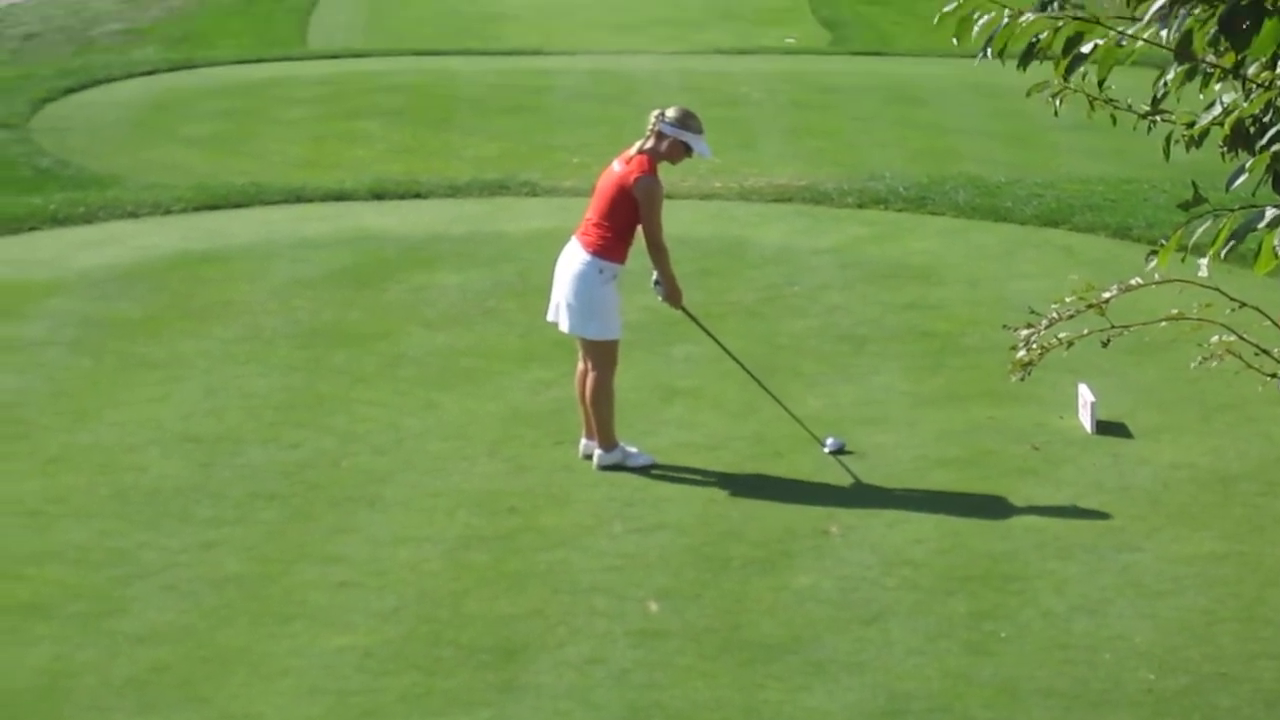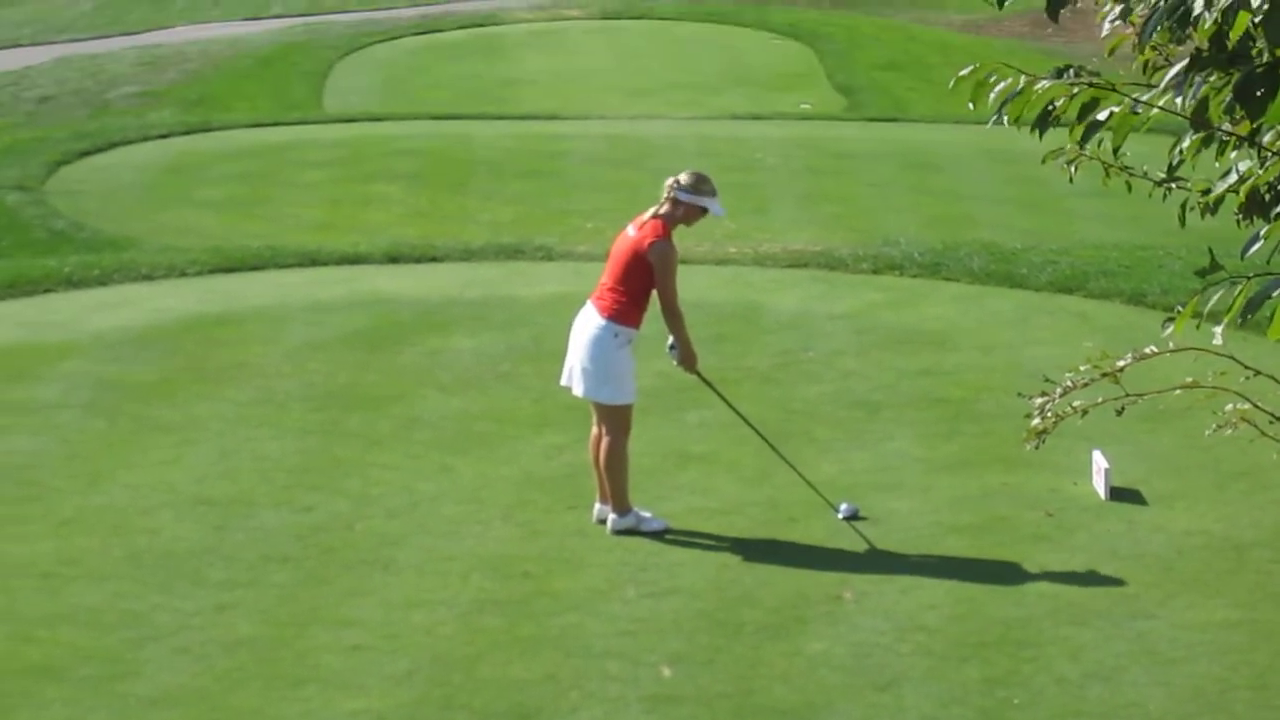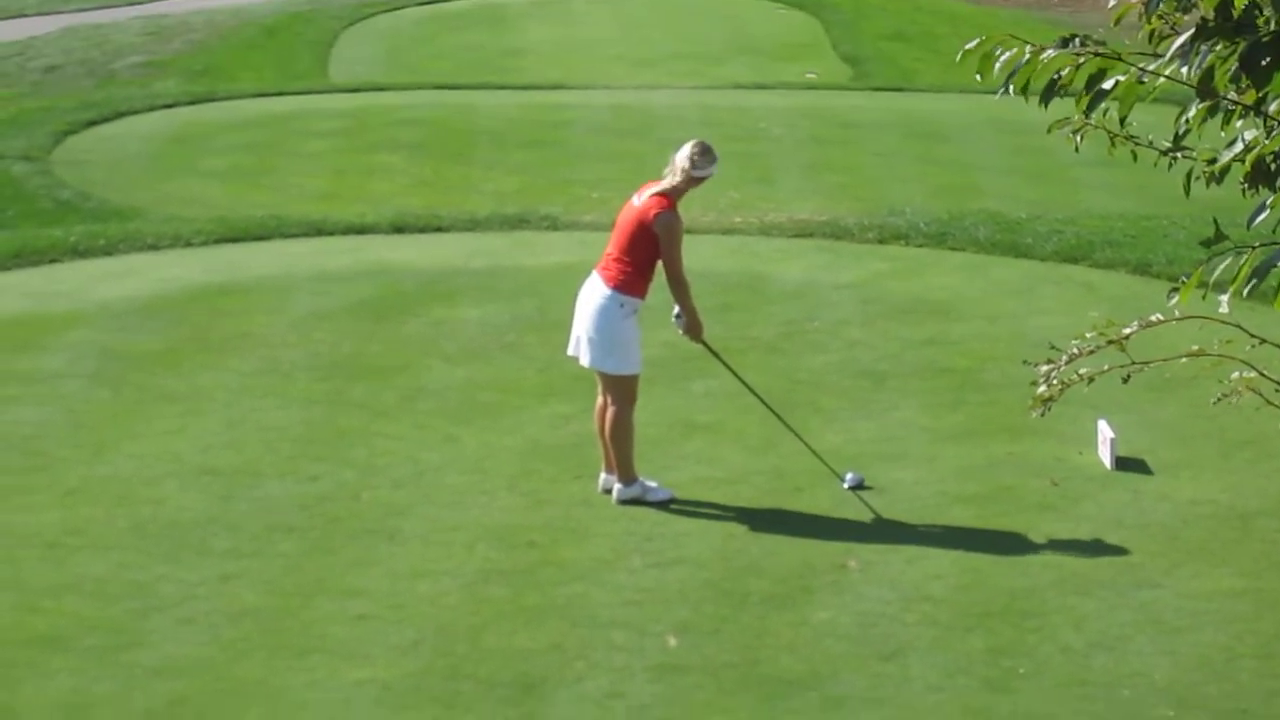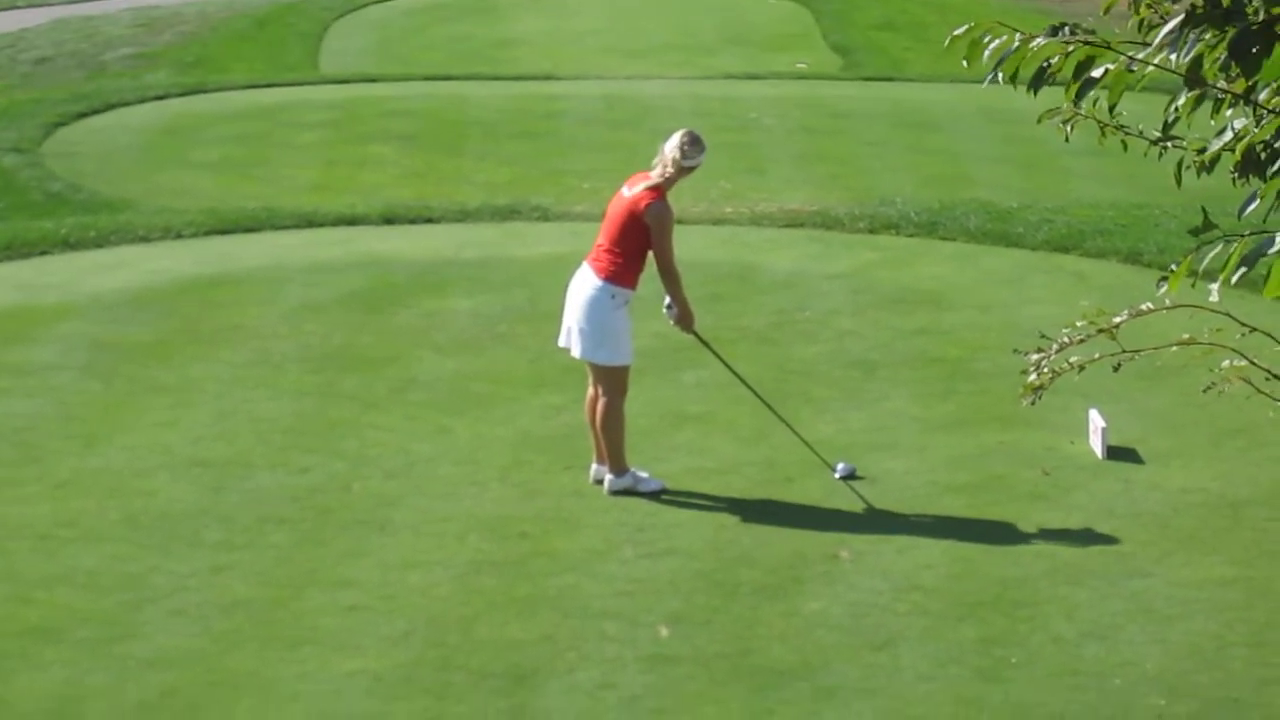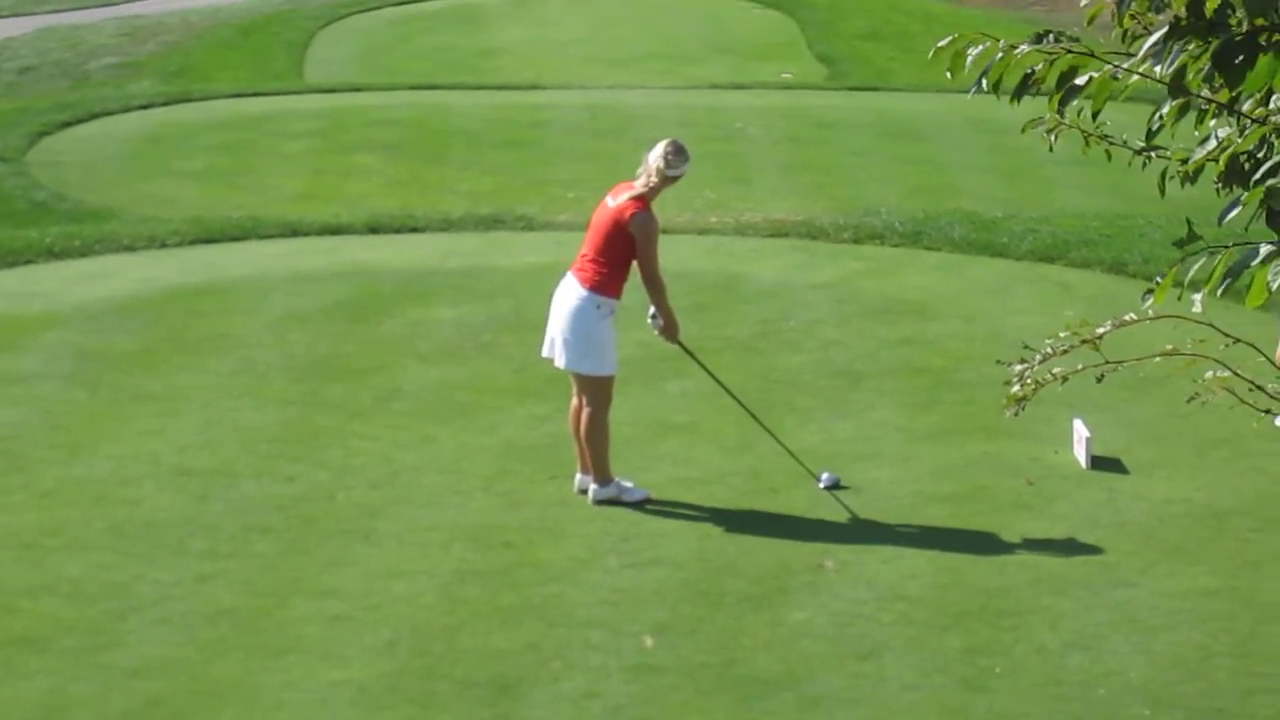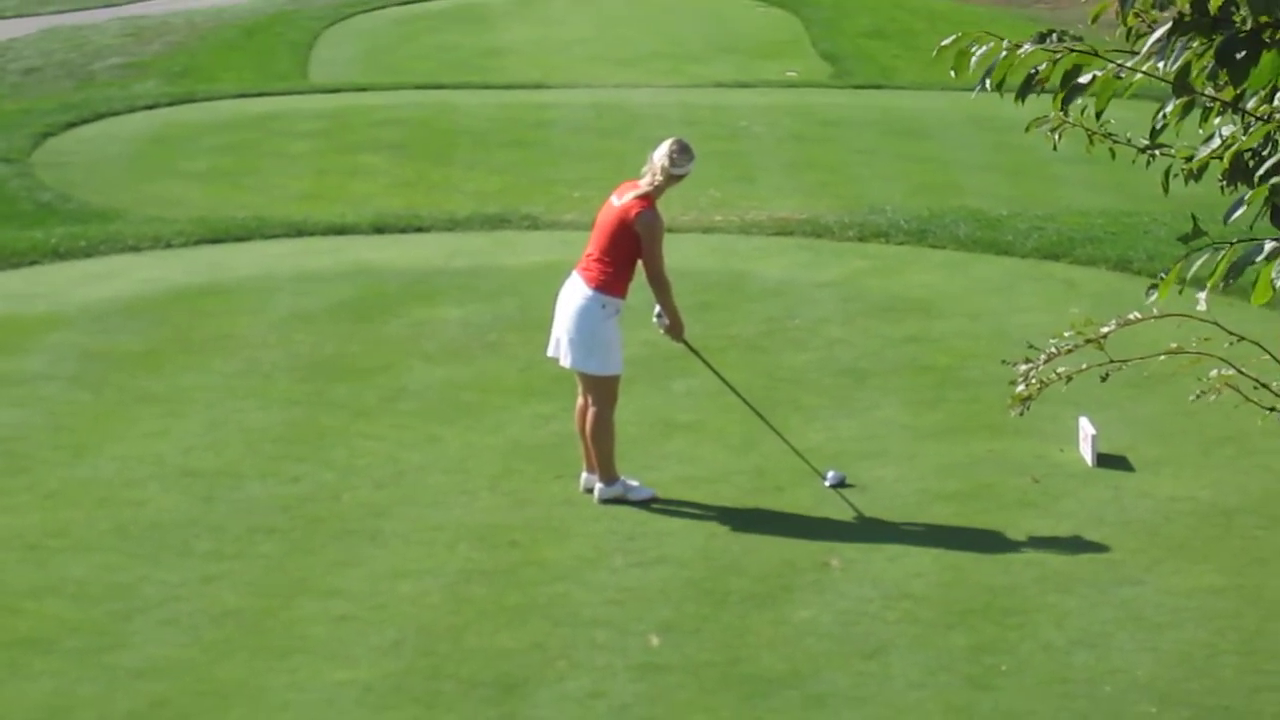
dt=0.2s
person 1, frame 1
left shoulder: (630, 157)
right shoulder: (647, 181)
right elbow: (655, 243)
left wrist: (660, 276)
right wrist: (671, 285)
left hip: (579, 259)
right hip: (594, 271)
left knee: (589, 360)
right knee: (603, 366)
left ankle: (591, 438)
right ankle: (607, 449)
person 1, frame 2
left shoulder: (645, 221)
right shoulder: (661, 246)
right elbow: (670, 307)
left wrist: (676, 340)
right wrist: (686, 349)
left hip: (594, 323)
right hip: (609, 335)
left knee: (603, 424)
right knee: (617, 430)
left ankle: (605, 503)
right ankle: (621, 513)
person 1, frame 3
left shoulder: (648, 191)
right shoulder: (666, 216)
right elbow: (675, 276)
left wrist: (682, 310)
right wrist: (692, 318)
left hip: (599, 293)
right hip: (615, 305)
left knee: (608, 394)
right knee: (623, 400)
left ankle: (611, 472)
right ankle: (626, 483)
person 1, frame 4
left shoulder: (638, 181)
right shoulder: (657, 207)
right elbow: (666, 267)
left wrist: (673, 300)
right wrist: (684, 309)
left hip: (589, 283)
right hip: (606, 296)
left knee: (599, 385)
right knee: (614, 391)
left ankle: (602, 463)
right ankle: (618, 473)
person 1, frame 5
left shoulder: (621, 191)
right shoulder: (642, 217)
right elbow: (651, 277)
left wrist: (657, 309)
right wrist: (668, 319)
left hip: (574, 293)
right hip: (591, 306)
left knee: (583, 395)
right knee: (598, 401)
left ankle: (586, 473)
right ankle: (602, 483)
person 1, frame 6
left shoulder: (626, 190)
right shoulder: (647, 216)
right elbow: (656, 277)
left wrist: (662, 308)
right wrist: (674, 319)
left hip: (579, 292)
right hip: (596, 305)
left knee: (589, 395)
right knee: (604, 401)
left ankle: (592, 472)
right ankle: (608, 482)
